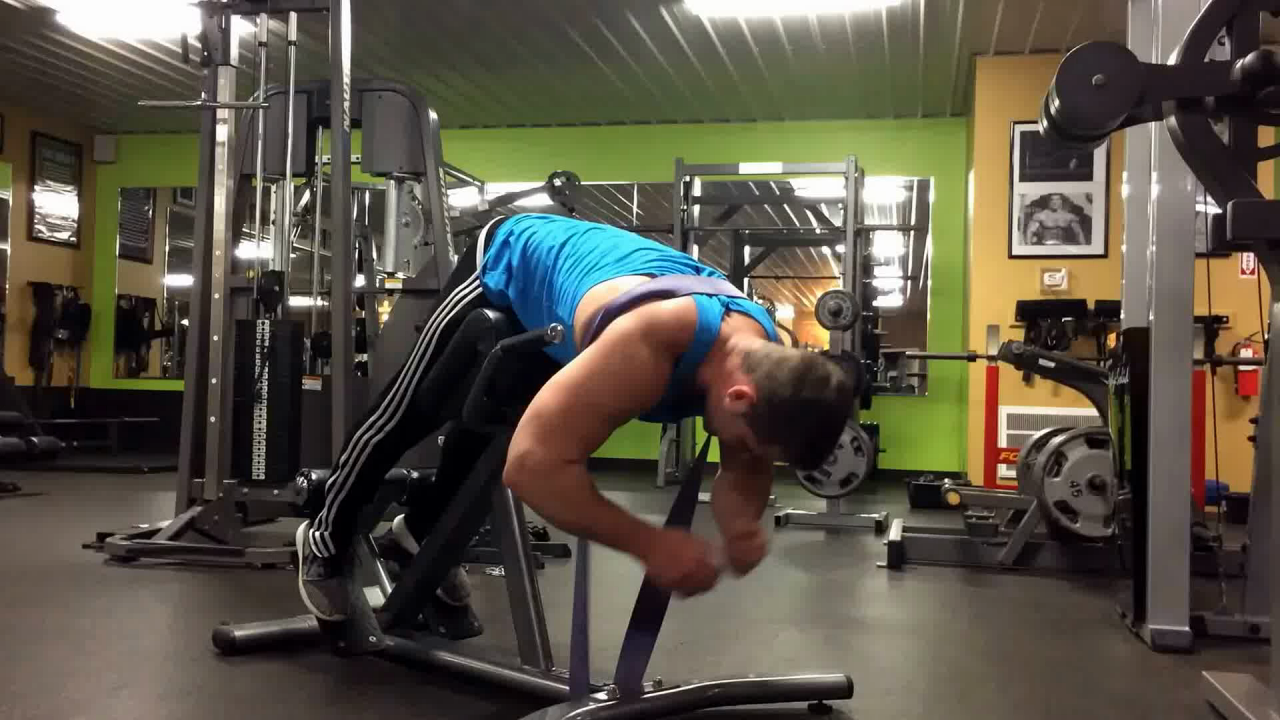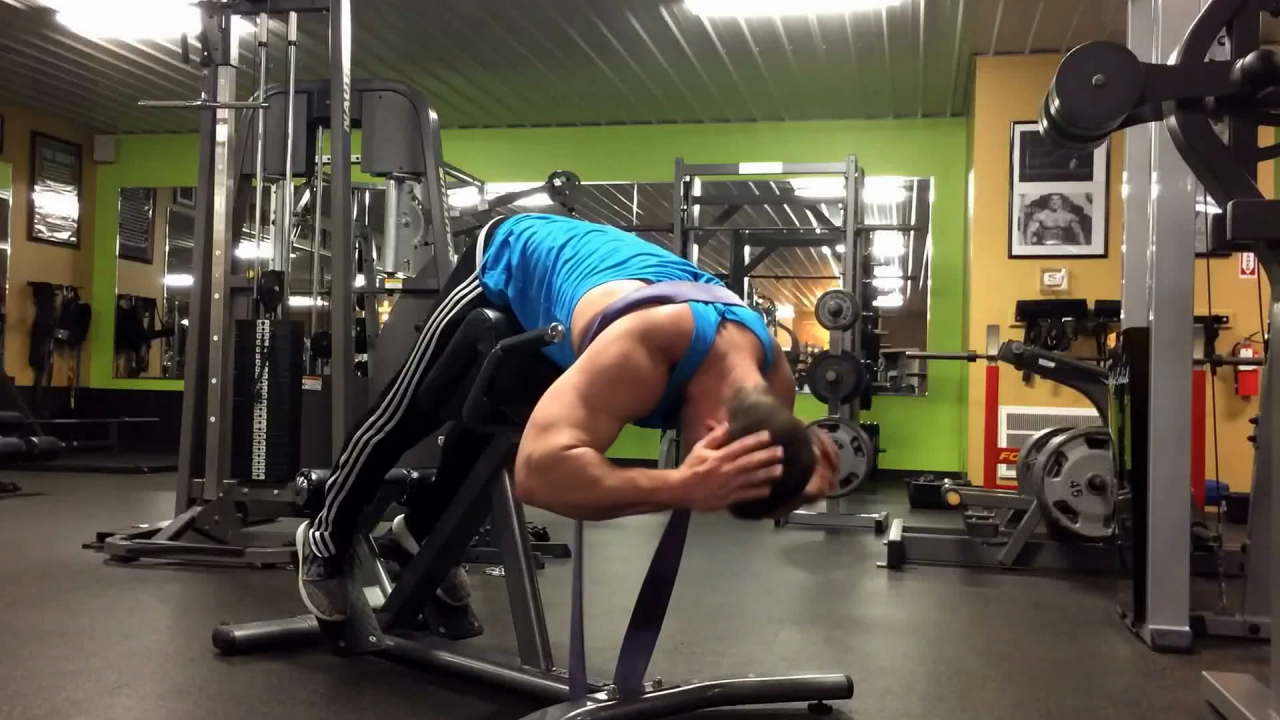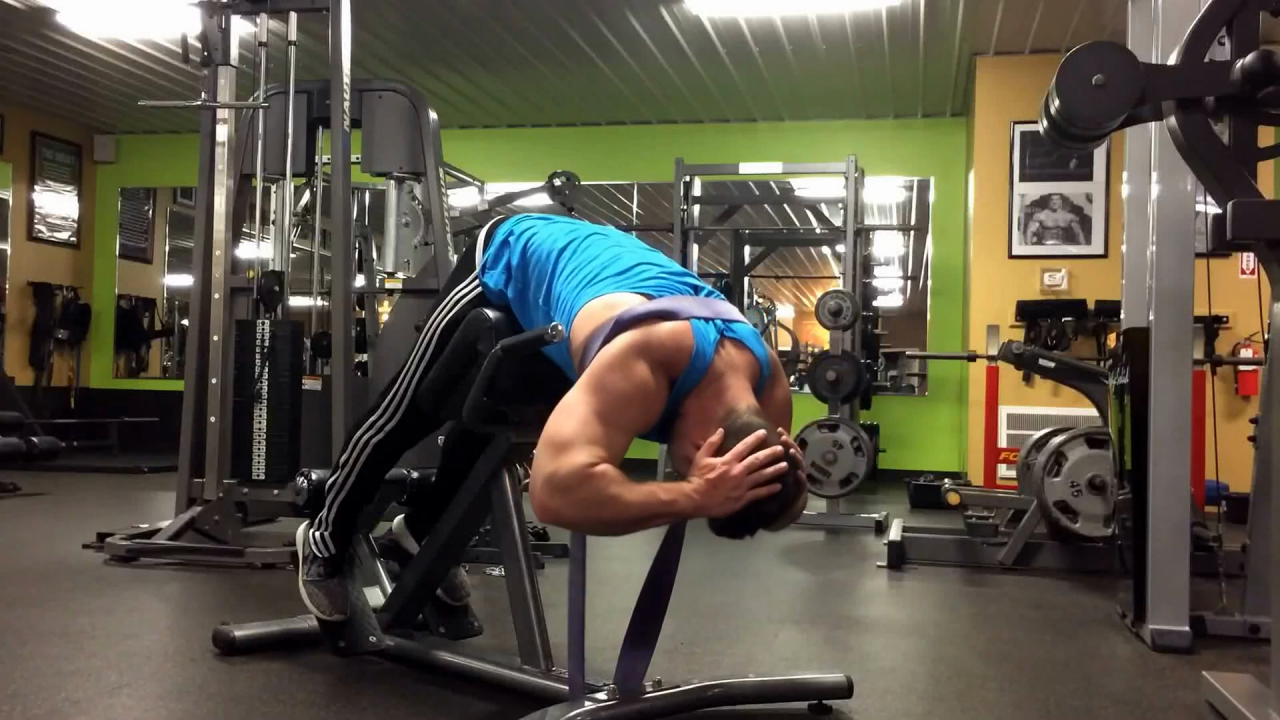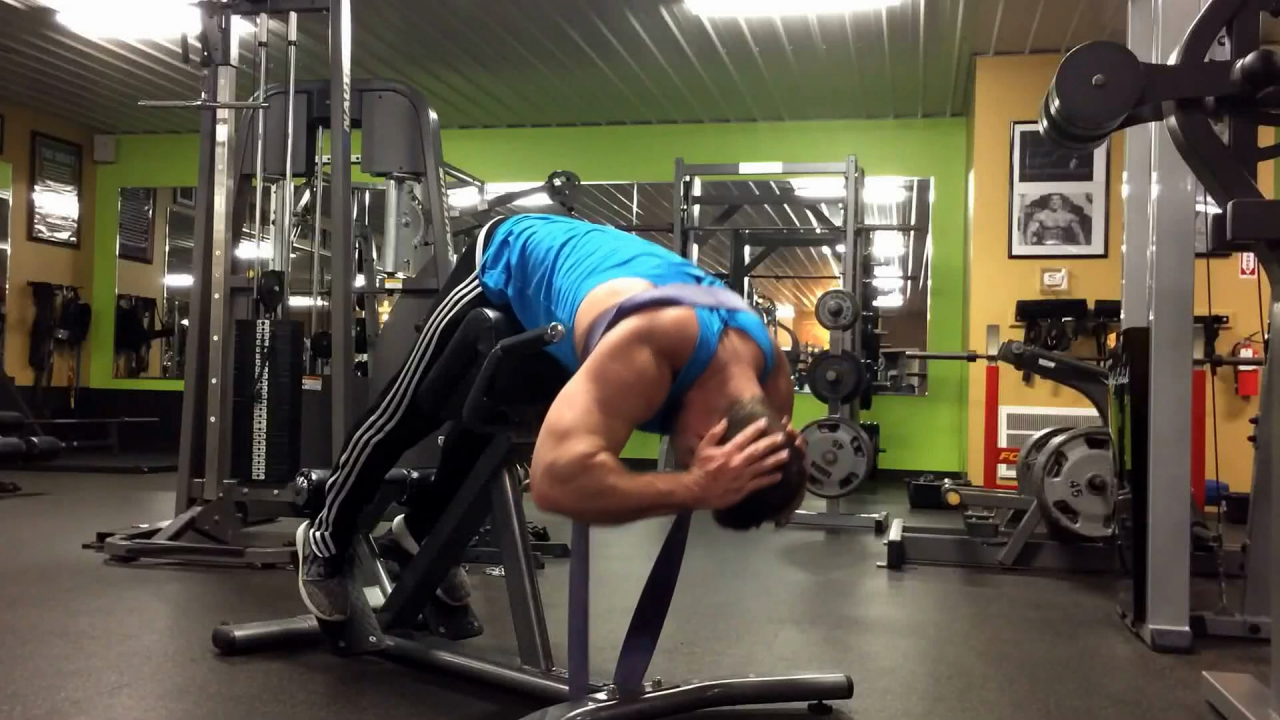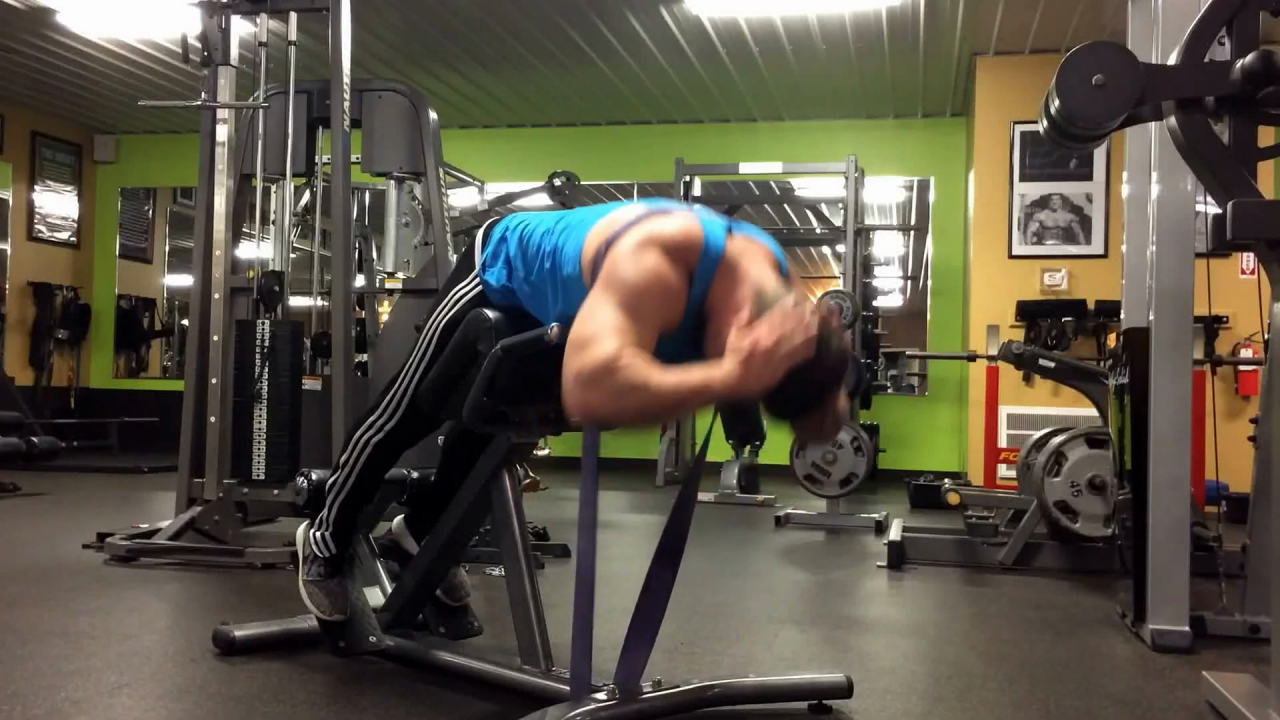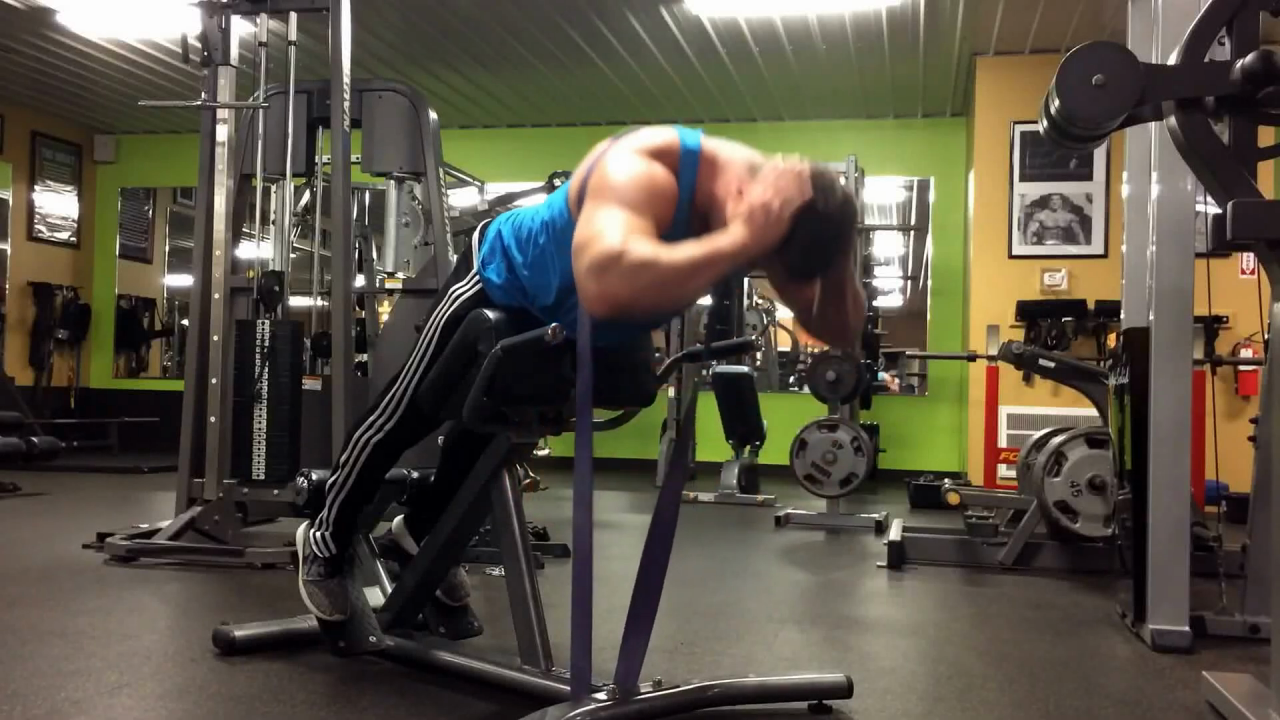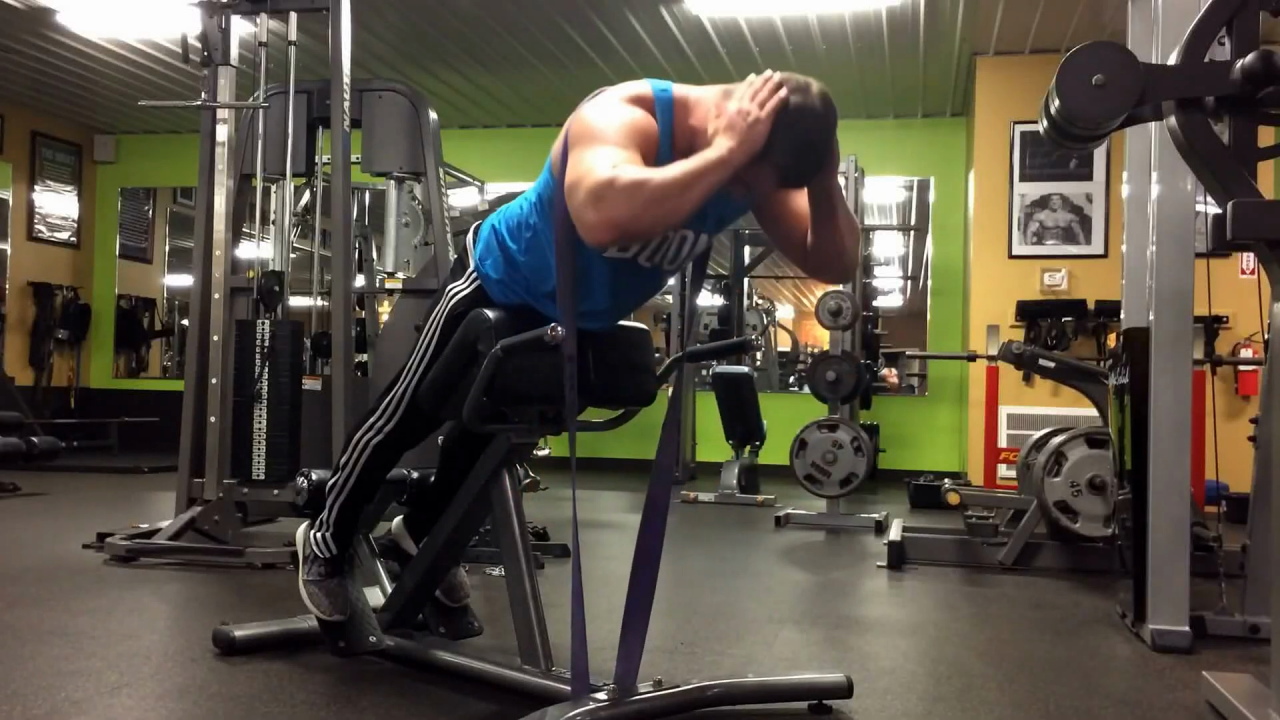
dt=0.2s
person 1, frame 1
left shoulder: (774, 361)
right shoulder: (646, 343)
left elbow: (747, 468)
right elbow: (527, 466)
left wrist: (742, 522)
right wrist: (652, 546)
left hip: (572, 260)
right hip: (509, 266)
right knee: (407, 418)
left ankle: (422, 530)
right ankle: (326, 541)
person 1, frame 2
left shoulder: (769, 371)
right shoulder: (642, 346)
right elbow: (537, 471)
left wrist: (804, 480)
right wrist: (684, 486)
left hip: (575, 257)
right hip: (509, 264)
right knee: (406, 418)
left ankle: (420, 529)
right ankle: (325, 542)
person 1, frame 3
left shoulder: (767, 384)
right shoulder: (644, 357)
right elbow: (555, 489)
left wrist: (786, 488)
right wrist: (694, 496)
right hip: (509, 265)
right knee: (407, 418)
left ankle: (421, 530)
right ankle: (325, 542)
person 1, frame 4
left shoulder: (765, 370)
right shoulder: (647, 346)
right elbow: (553, 479)
right wrist: (696, 490)
left hip: (570, 261)
right hip: (509, 270)
right knee: (407, 418)
left ankle: (421, 531)
right ankle: (324, 543)
person 1, frame 5
left shoulder: (779, 289)
right shoulder: (656, 259)
left elbow: (818, 426)
right elbow: (587, 392)
right wrist: (729, 376)
left hip: (560, 320)
right hip: (506, 280)
right knee: (406, 419)
left ankle: (421, 532)
right ankle: (326, 543)
person 1, frame 6
left shoulder: (768, 202)
right shoulder: (644, 168)
left elbow: (839, 333)
right elbow: (606, 286)
left wrist: (833, 243)
right wrist: (739, 242)
right hip: (505, 284)
right knee: (406, 420)
left ankle: (422, 530)
right ankle: (326, 542)
person 1, frame 7
left shoulder: (750, 168)
right shoulder: (624, 116)
left elbow: (835, 267)
right elbow: (604, 216)
left wrist: (823, 180)
right wrist: (726, 150)
left hip: (582, 323)
right hip: (501, 283)
left knee: (494, 432)
right knee: (404, 423)
left ankle: (420, 532)
right ankle: (327, 542)
